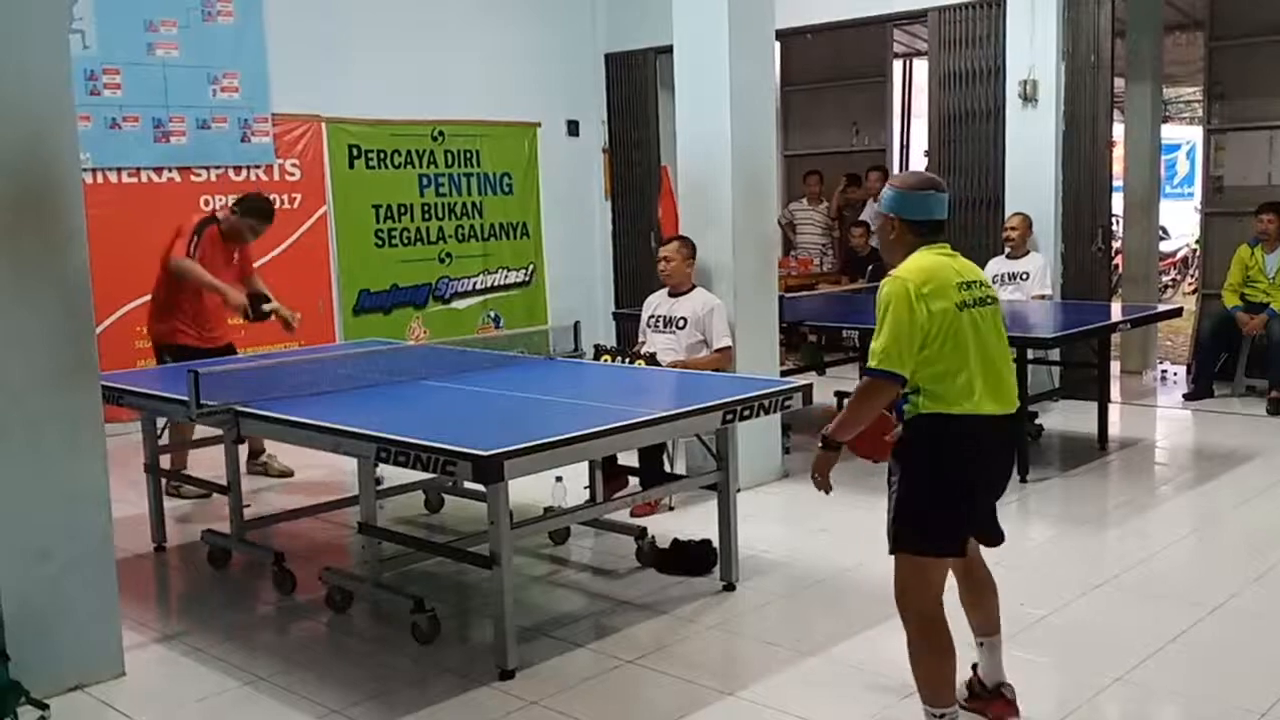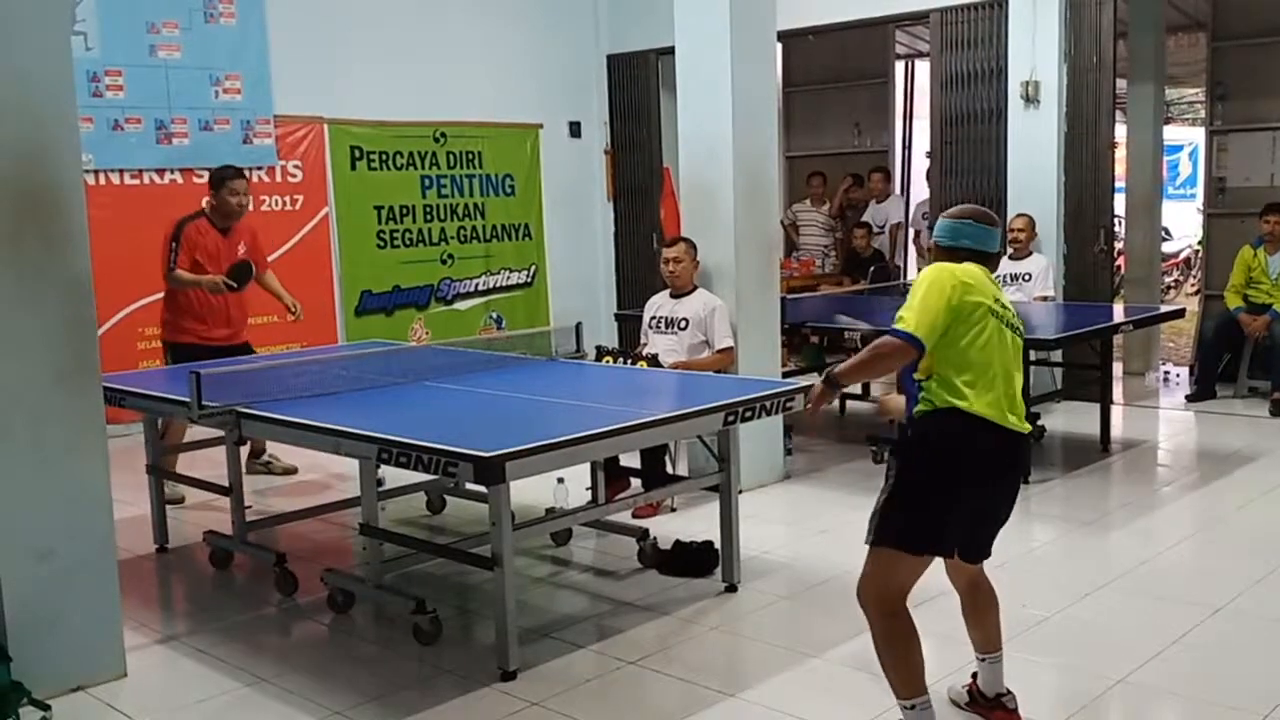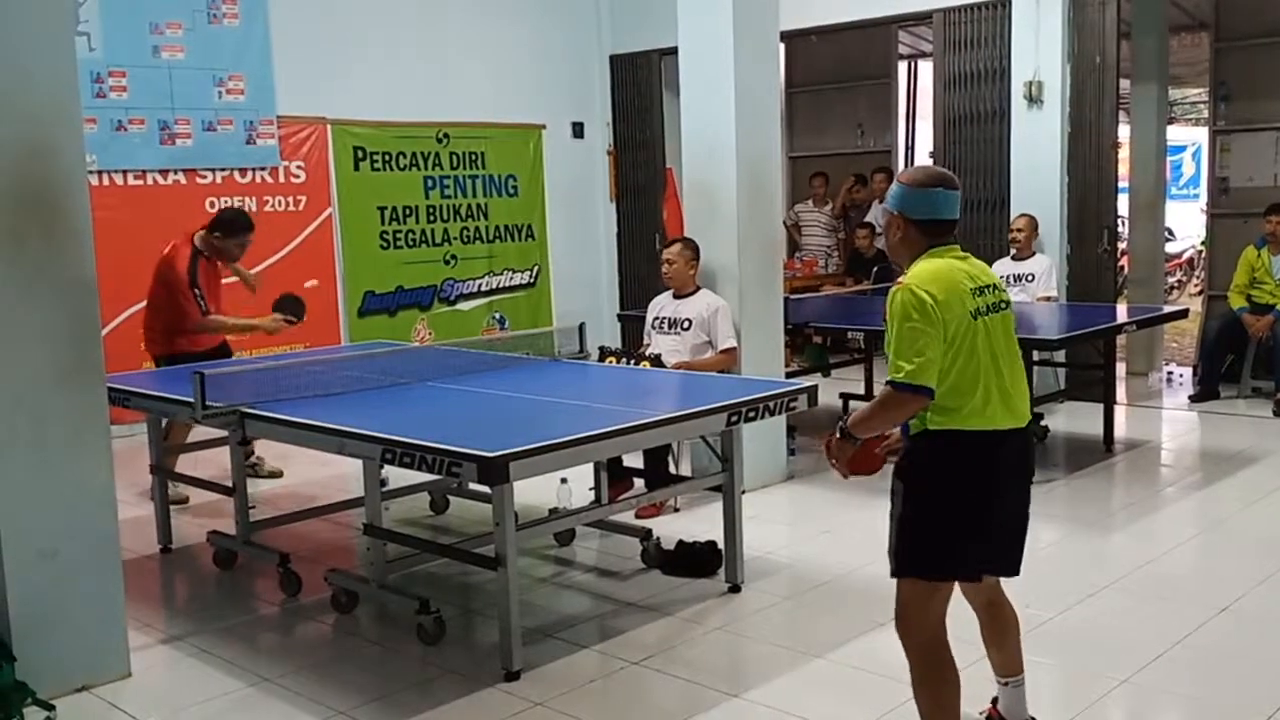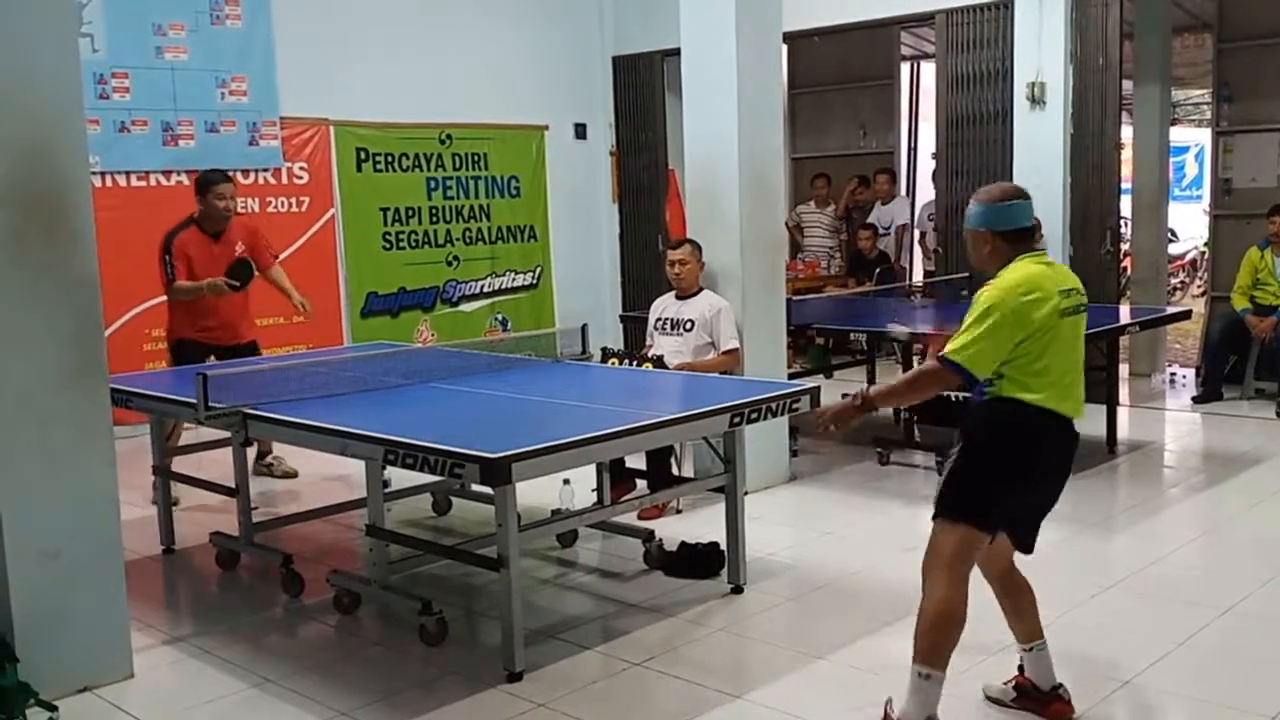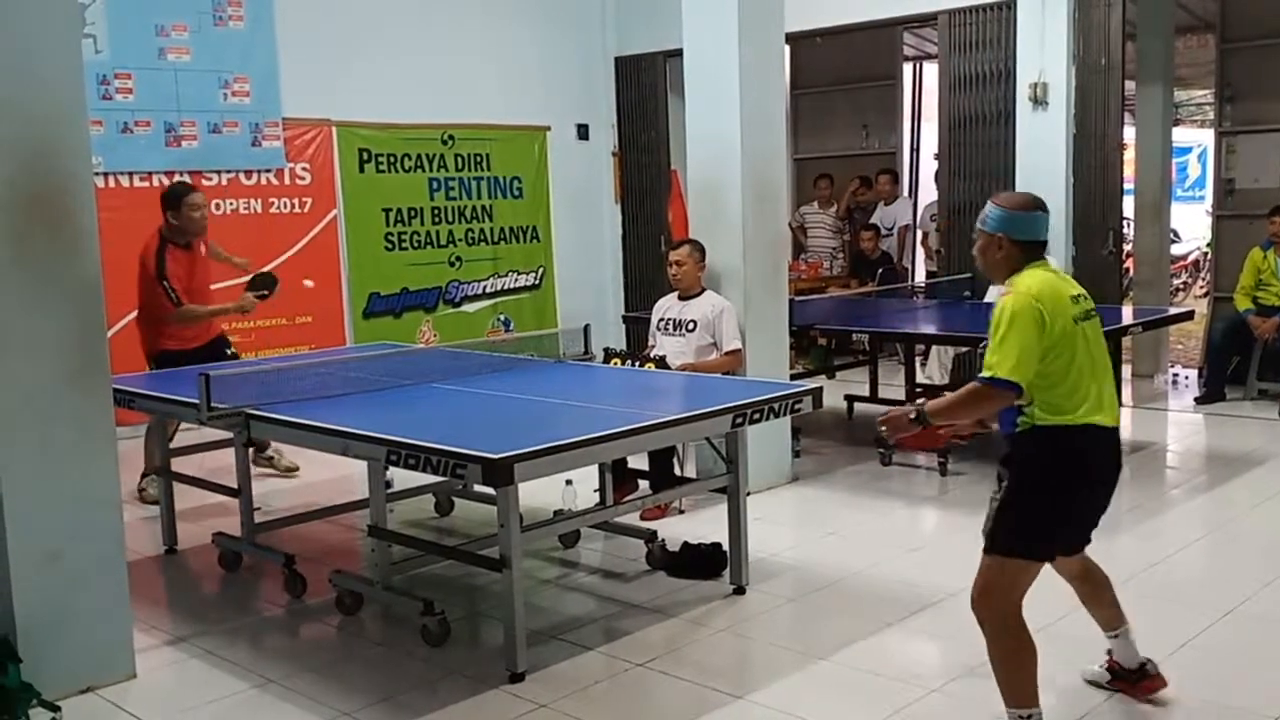
dt=0.7s
person 1, frame 1
left shoulder: (906, 283)
right shoulder: (973, 275)
left elbow: (883, 383)
left wrist: (831, 442)
right wrist: (914, 421)
left hip: (943, 443)
right hip: (994, 434)
left knee: (917, 598)
right knee: (965, 557)
person 1, frame 2
left shoulder: (945, 278)
right shoulder: (1004, 308)
left elbow: (899, 348)
left wrist: (833, 379)
right wrist: (902, 404)
left hip: (951, 444)
right hip: (1007, 451)
left knee: (879, 595)
right knee: (964, 564)
person 1, frame 3
left shoulder: (917, 288)
right shoulder: (983, 276)
left elbow: (910, 393)
left wrist: (850, 430)
right wrist: (912, 433)
left hip: (954, 460)
right hip: (1009, 451)
left knee: (918, 623)
right knee: (983, 590)
person 1, frame 4
left shoulder: (1011, 288)
right shoulder: (1063, 280)
left elbow: (947, 372)
left wrist: (861, 403)
right wrist: (969, 341)
left hip: (1012, 432)
right hip: (1055, 440)
left knee: (944, 567)
right knee: (996, 558)
person 1, frame 5
left shoulder: (1022, 298)
right shoulder: (1062, 287)
left elbow: (1000, 393)
left wrist: (922, 414)
right wrist: (968, 416)
left hip: (1053, 455)
right hip: (1095, 449)
left knee: (993, 600)
right knee: (1066, 555)
right ankle: (1133, 667)
person 2, frame 1
left shoulder: (238, 243)
right shoulder: (201, 230)
left elbow: (249, 277)
right elbow: (178, 263)
left wrist: (278, 308)
right wrist: (224, 290)
left hip: (215, 334)
right hip: (175, 332)
left ankle: (257, 456)
right ankle: (176, 477)
person 2, frame 2
left shoulder: (246, 232)
right shoulder: (187, 229)
left elbow: (262, 271)
right elbow: (171, 275)
left wrist: (286, 298)
right wrist: (203, 281)
left hip: (232, 334)
right hip: (187, 334)
left ankle: (258, 456)
right ankle: (164, 477)
person 2, frame 3
left shoulder: (211, 246)
right shoulder: (185, 267)
right elbow: (205, 324)
left wrist: (242, 273)
right wrist: (258, 325)
left hip: (209, 340)
right hip: (174, 343)
left ankle: (247, 458)
person 2, frame 4
left shoulder: (246, 229)
right shoulder: (177, 239)
left elbow: (269, 265)
right elbow: (174, 290)
left wrist: (293, 294)
right wrist: (205, 286)
left hip: (238, 331)
right hip: (191, 333)
left ankle: (264, 457)
person 2, frame 5
left shoulder: (193, 235)
right shoulder: (159, 259)
right elbow: (180, 314)
left wrist: (231, 260)
right wrist: (233, 308)
left hip: (206, 334)
right hip: (169, 344)
left ankle: (262, 450)
right ankle: (150, 476)
person 3, frame 1
left shoulder: (708, 304)
right shoulder: (652, 301)
left elbow: (725, 358)
left wrist: (686, 365)
left ankle: (652, 488)
right ankle: (611, 475)
person 3, frame 2
left shoulder: (710, 305)
right shoulder: (654, 303)
left elbow: (727, 357)
left wrist: (688, 365)
left ankle: (655, 489)
right ankle: (613, 477)
person 3, frame 3
left shoulder: (713, 305)
right shoulder: (657, 303)
left elbow: (730, 358)
left wrist: (690, 366)
left ankle: (657, 489)
right ankle: (616, 477)
person 3, frame 4
left shoulder: (715, 306)
right shoulder: (659, 304)
left elbow: (733, 359)
left wrist: (693, 366)
left ankle: (660, 491)
right ankle: (619, 478)
person 3, frame 5
left shoulder: (717, 307)
right shoulder: (662, 305)
left elbow: (735, 360)
left wrist: (696, 367)
left ankle: (663, 492)
right ankle: (621, 479)
person 4, frame 1
right shoulder: (1246, 251)
right elbow: (1230, 289)
right wrist: (1238, 314)
right hip: (1248, 305)
right knee: (1207, 326)
right ankle: (1203, 385)
person 4, frame 2
right shoulder: (1248, 251)
right elbow: (1232, 290)
right wrist: (1241, 315)
right hip: (1251, 307)
right knee: (1211, 328)
right ankle: (1206, 386)
person 4, frame 3
right shoulder: (1252, 252)
right elbow: (1236, 291)
right wrist: (1245, 316)
right hip: (1254, 307)
right knee: (1213, 327)
right ankle: (1209, 387)
person 4, frame 4
right shoulder: (1256, 252)
right elbow: (1239, 292)
right wrist: (1249, 317)
right hip: (1257, 308)
right knee: (1217, 327)
right ankle: (1212, 387)
person 4, frame 5
right shoulder: (1258, 253)
right elbow: (1242, 293)
right wrist: (1251, 317)
right hip: (1260, 310)
right knee: (1220, 330)
right ankle: (1215, 388)
